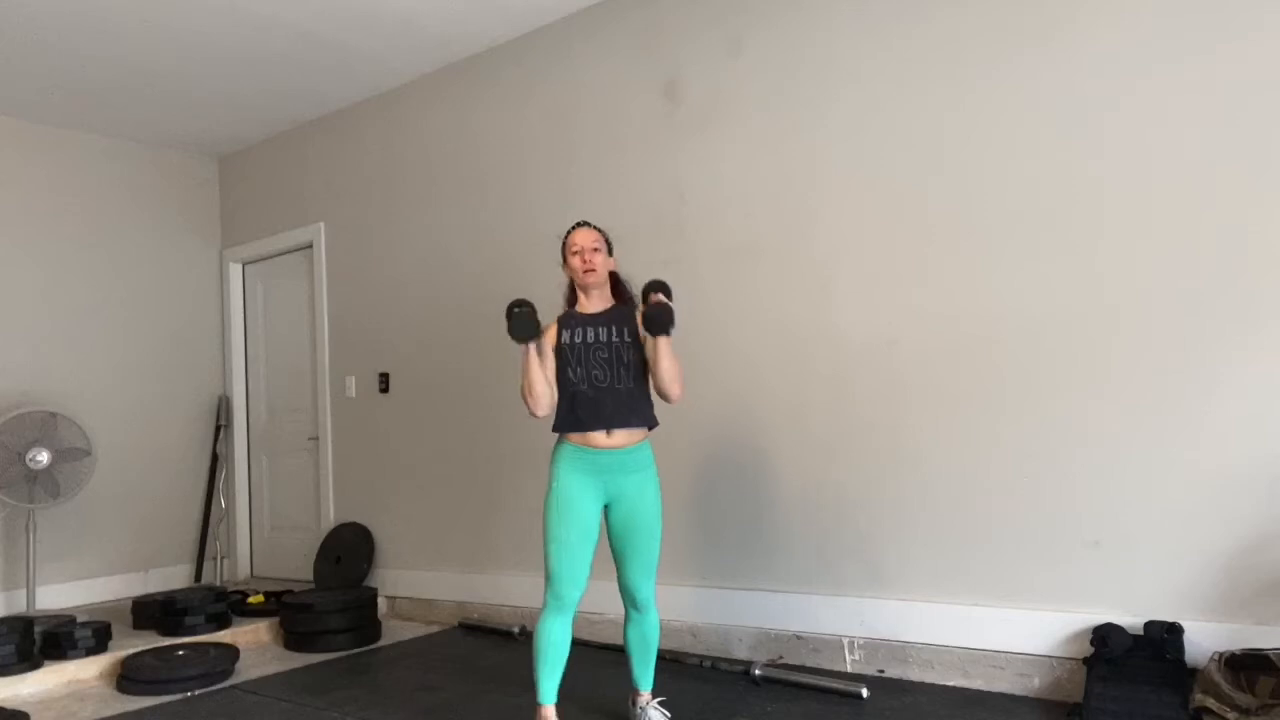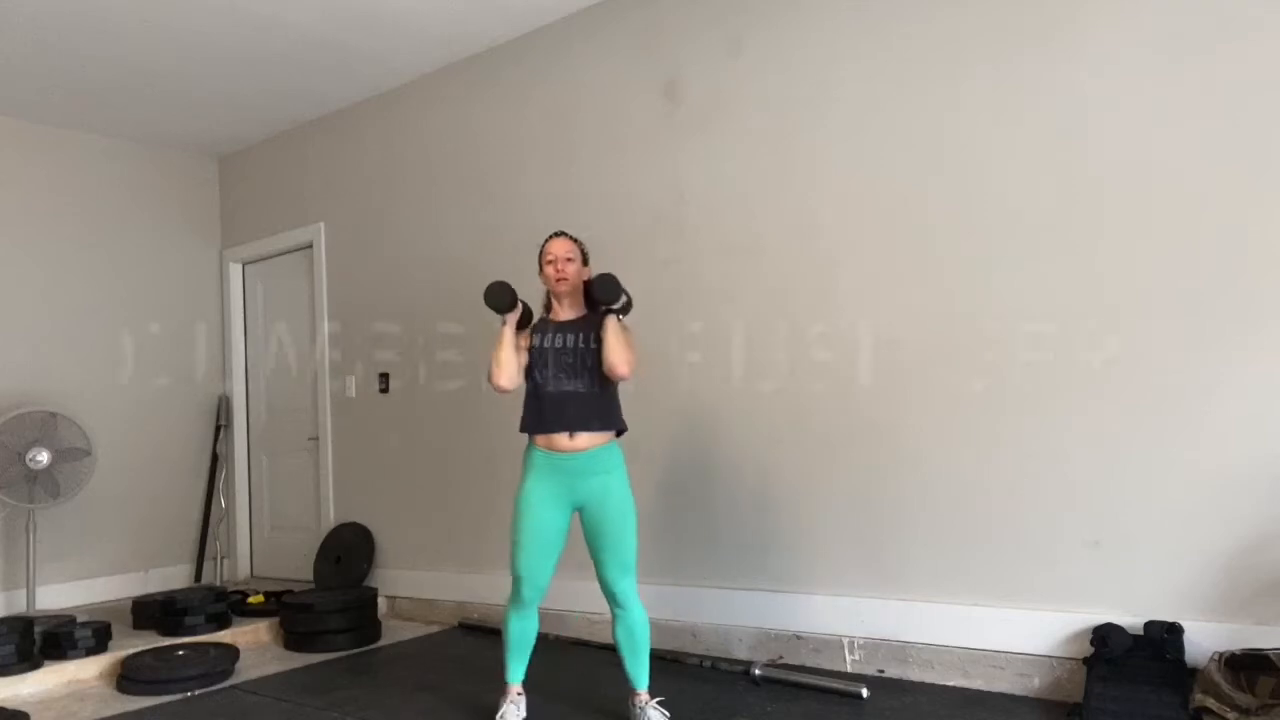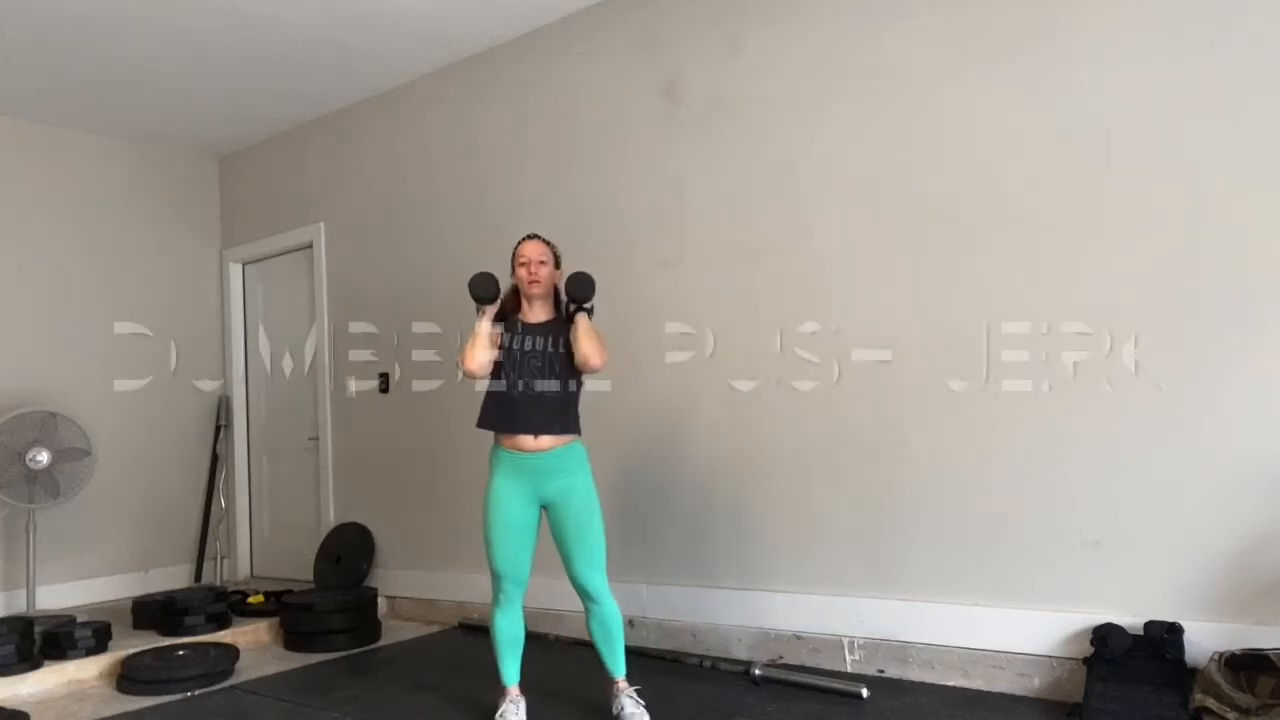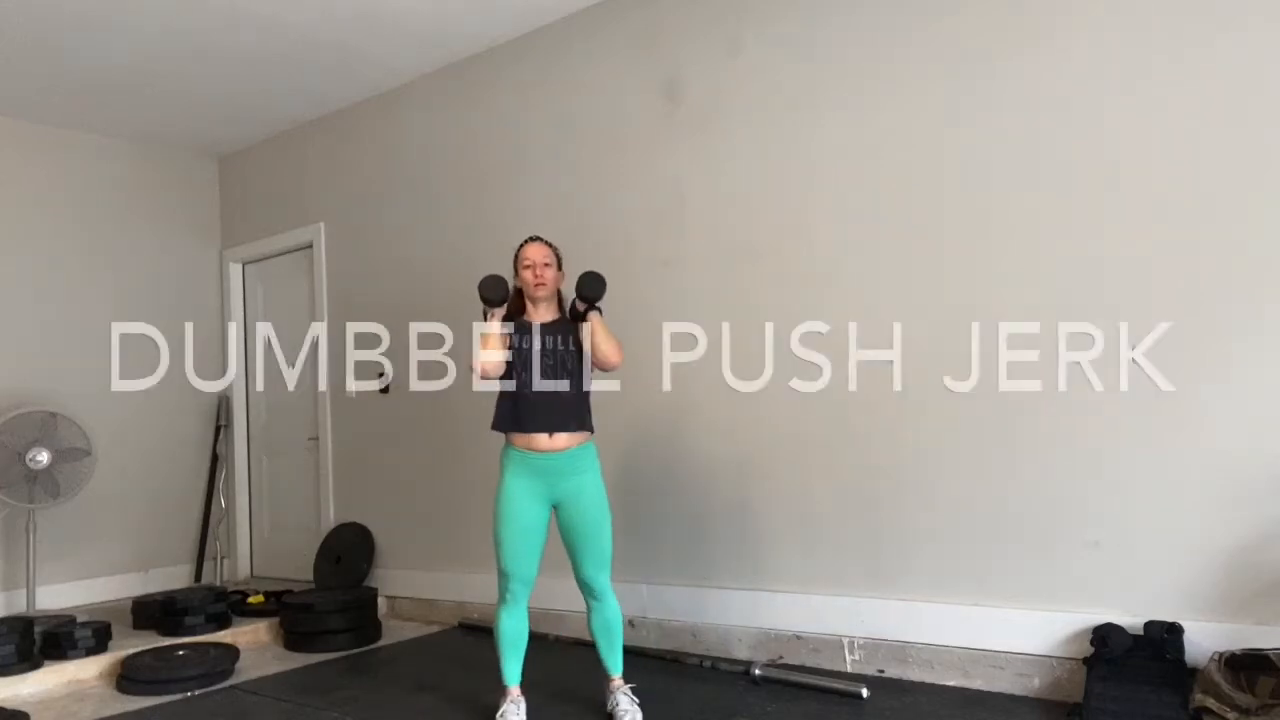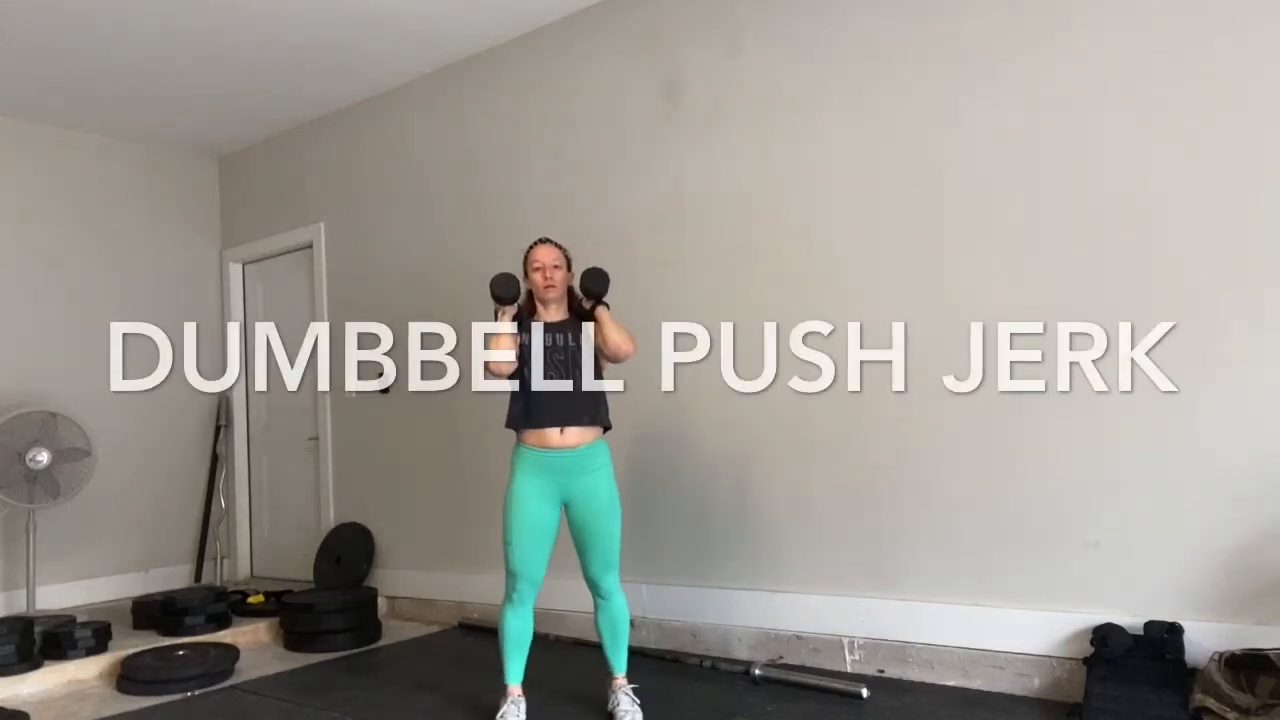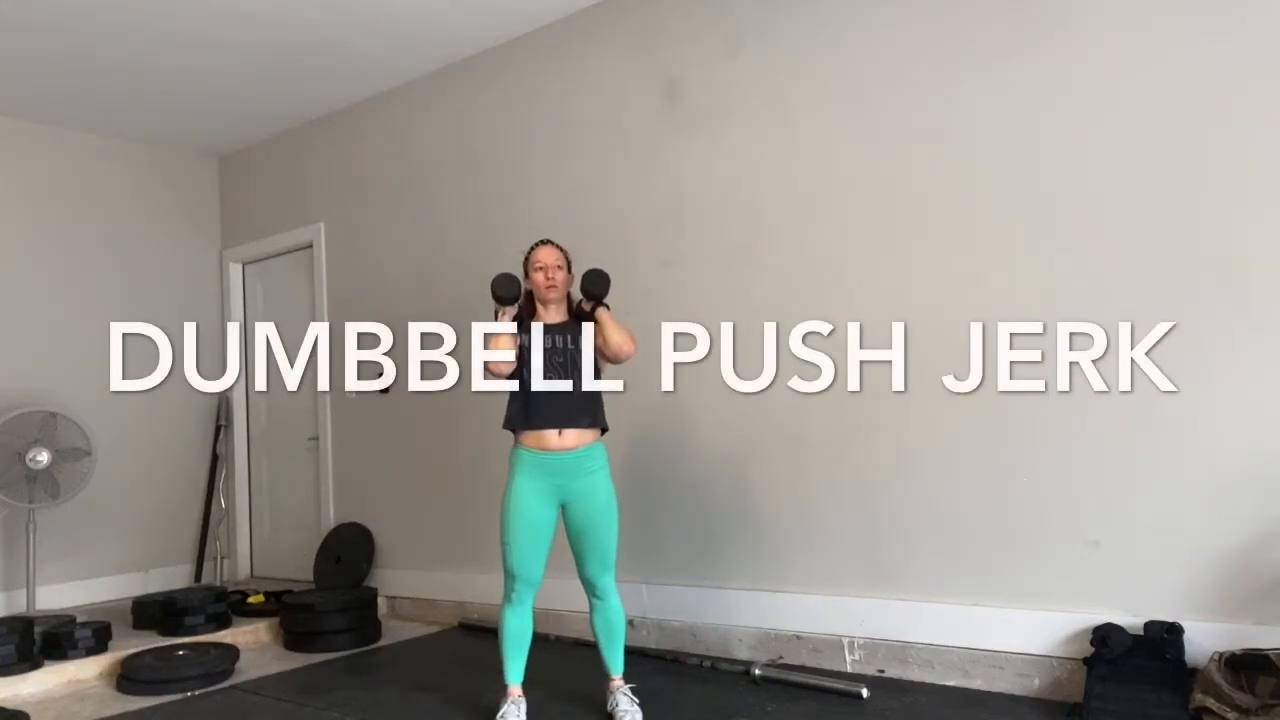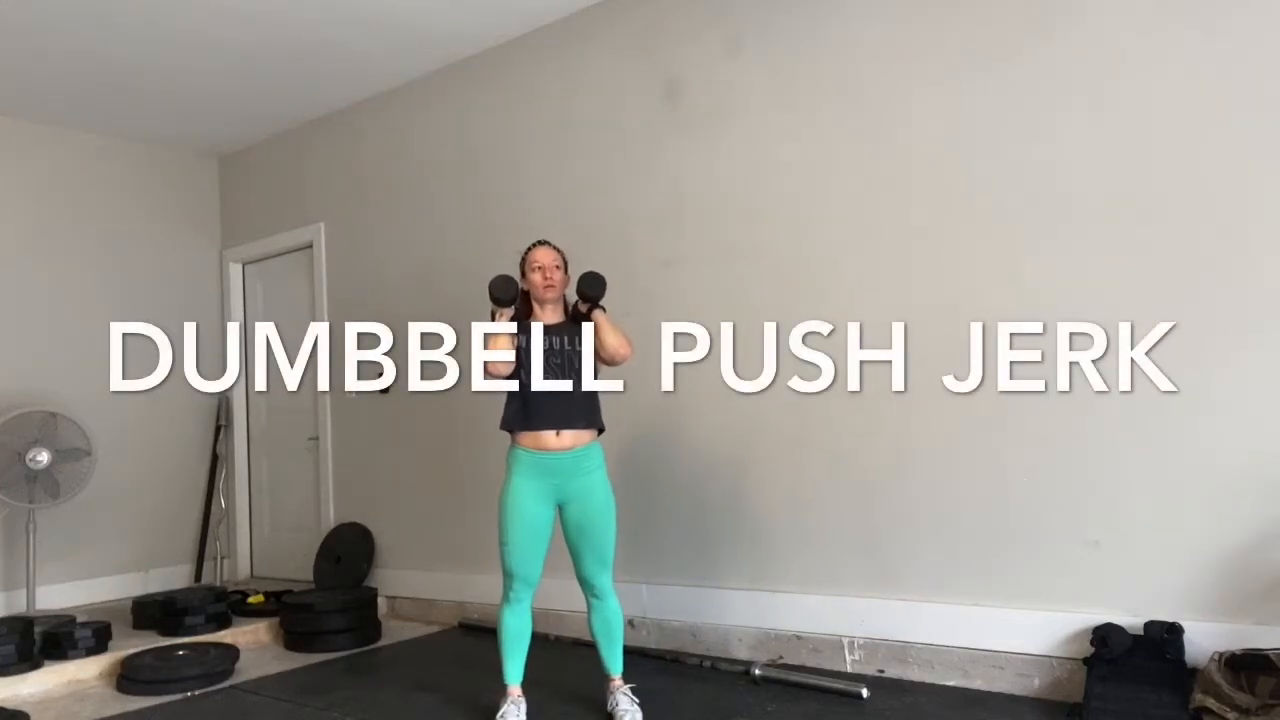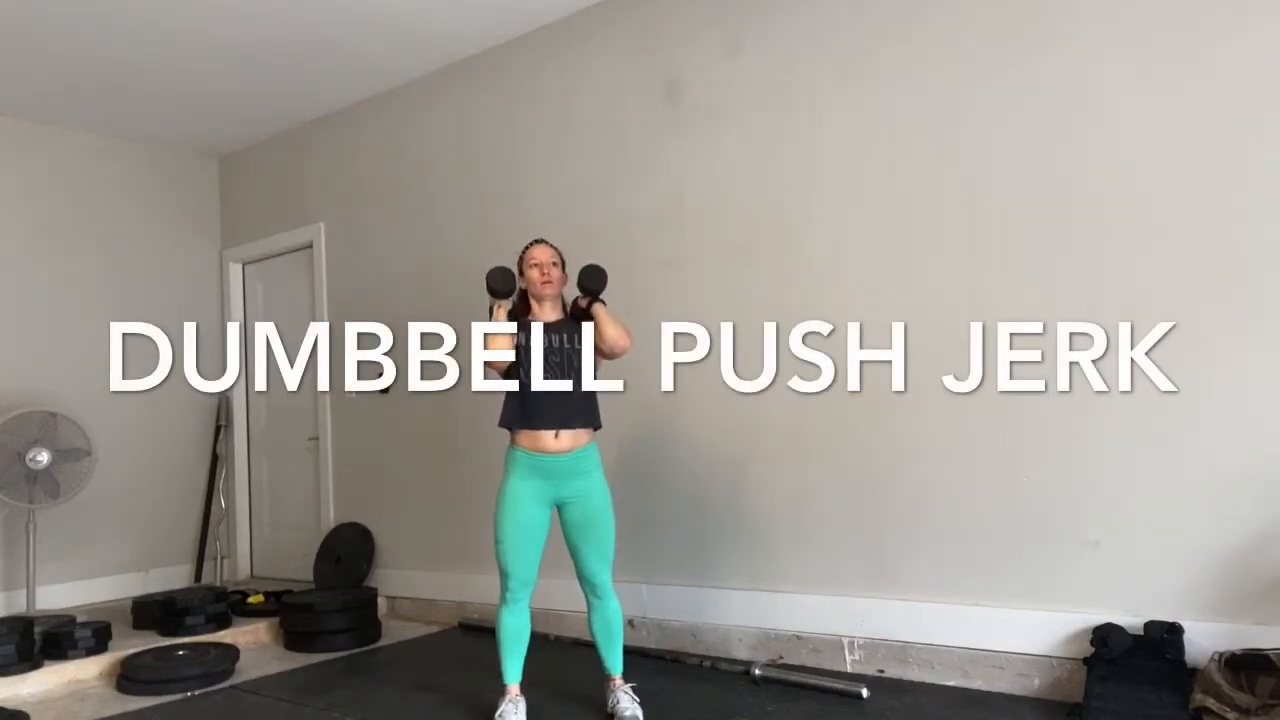
dt=0.3s
person 1, frame 1
left shoulder: (639, 319)
right shoulder: (557, 330)
left elbow: (672, 391)
right elbow: (540, 408)
left wrist: (662, 330)
right wrist: (528, 346)
left hip: (635, 467)
right hip: (576, 467)
left knee: (640, 595)
right knee: (563, 595)
person 1, frame 2
left shoulder: (606, 325)
right shoulder: (531, 335)
left elbow: (621, 369)
right elbow: (502, 381)
left wrist: (609, 314)
right wrist: (509, 324)
left hip: (602, 467)
right hip: (543, 471)
left knee: (622, 591)
right knee: (526, 592)
person 1, frame 3
left shoulder: (572, 328)
right shoulder: (501, 331)
left elbow: (594, 361)
right elbow: (474, 366)
left wrist: (580, 312)
right wrist: (486, 315)
left hip: (566, 467)
right hip: (510, 470)
left knee: (593, 585)
right knee: (507, 589)
person 1, frame 4
left shoulder: (579, 329)
right shoulder: (508, 331)
left elbow: (612, 359)
right elbow: (487, 368)
left wrist: (590, 311)
right wrist: (495, 315)
left hip: (579, 467)
right hip: (522, 470)
left knee: (596, 584)
right knee: (514, 587)
person 1, frame 5
left shoulder: (589, 329)
right shoulder: (518, 330)
left elbow: (624, 350)
right elbow: (498, 366)
left wrist: (598, 307)
right wrist: (505, 315)
left hip: (590, 466)
right hip: (533, 469)
left knee: (605, 582)
right knee: (521, 587)
person 1, frame 6
left shoulder: (588, 329)
right shoulder: (516, 330)
left elbow: (625, 350)
right elbow: (498, 366)
left wrist: (598, 308)
right wrist: (505, 315)
left hip: (588, 467)
right hip: (531, 469)
left knee: (600, 583)
right knee: (520, 586)
person 1, frame 7
left shoulder: (584, 330)
right shoulder: (514, 331)
left elbow: (620, 353)
right elbow: (496, 368)
left wrist: (594, 310)
right wrist: (502, 316)
left hip: (584, 467)
right hip: (528, 469)
left knee: (598, 583)
right knee: (518, 587)
person 1, frame 8
left shoulder: (583, 328)
right shoulder: (512, 328)
left elbow: (620, 344)
right elbow: (496, 361)
left wrist: (595, 303)
right wrist: (500, 309)
left hip: (582, 470)
right hip: (526, 472)
left knee: (599, 583)
right knee: (515, 587)
